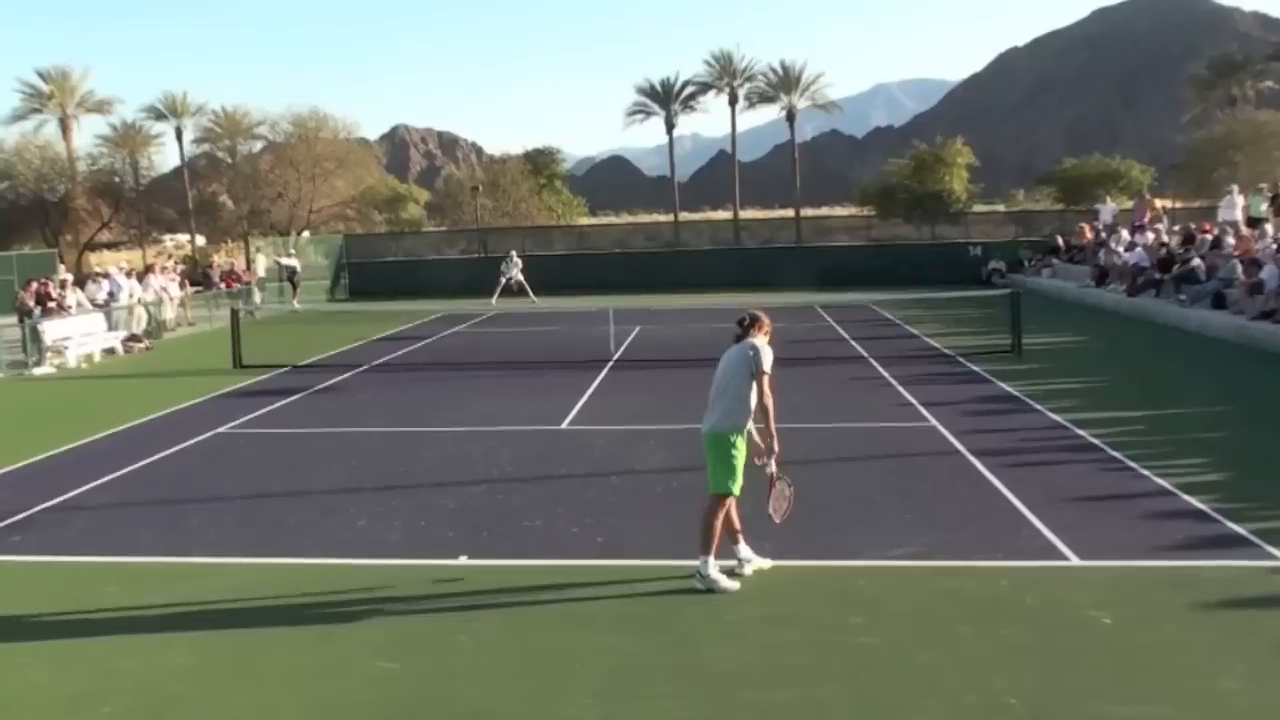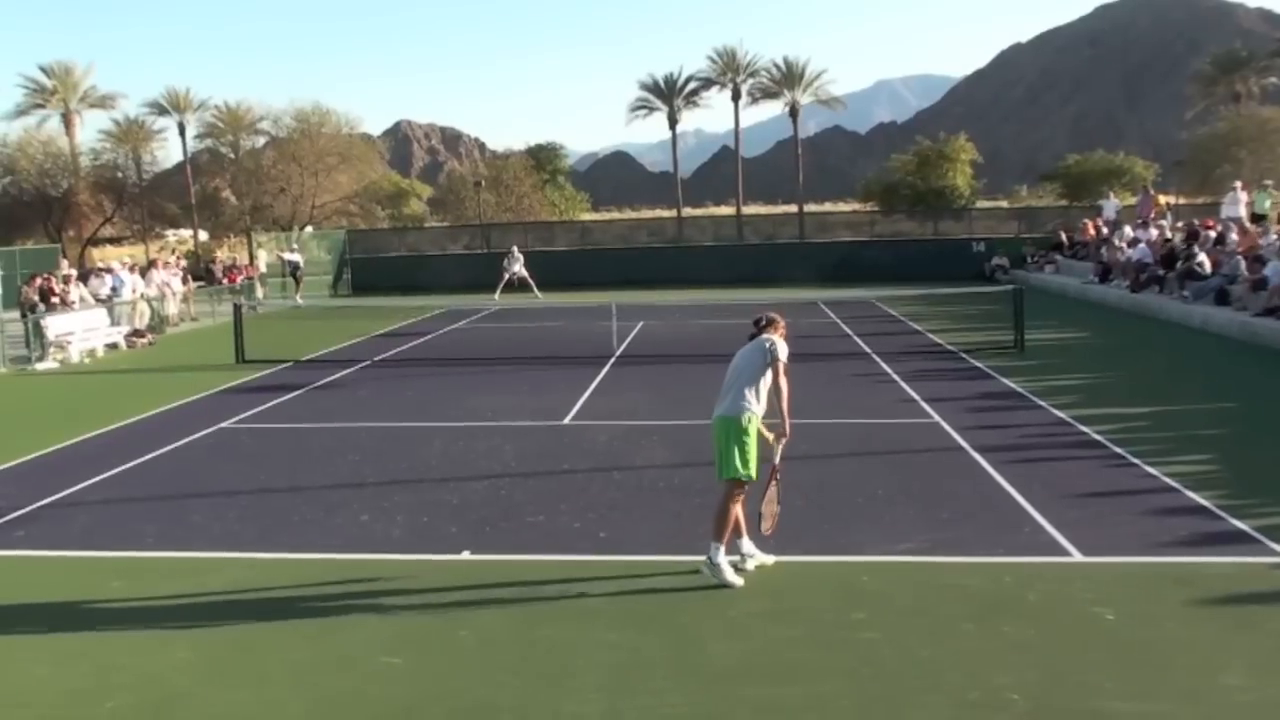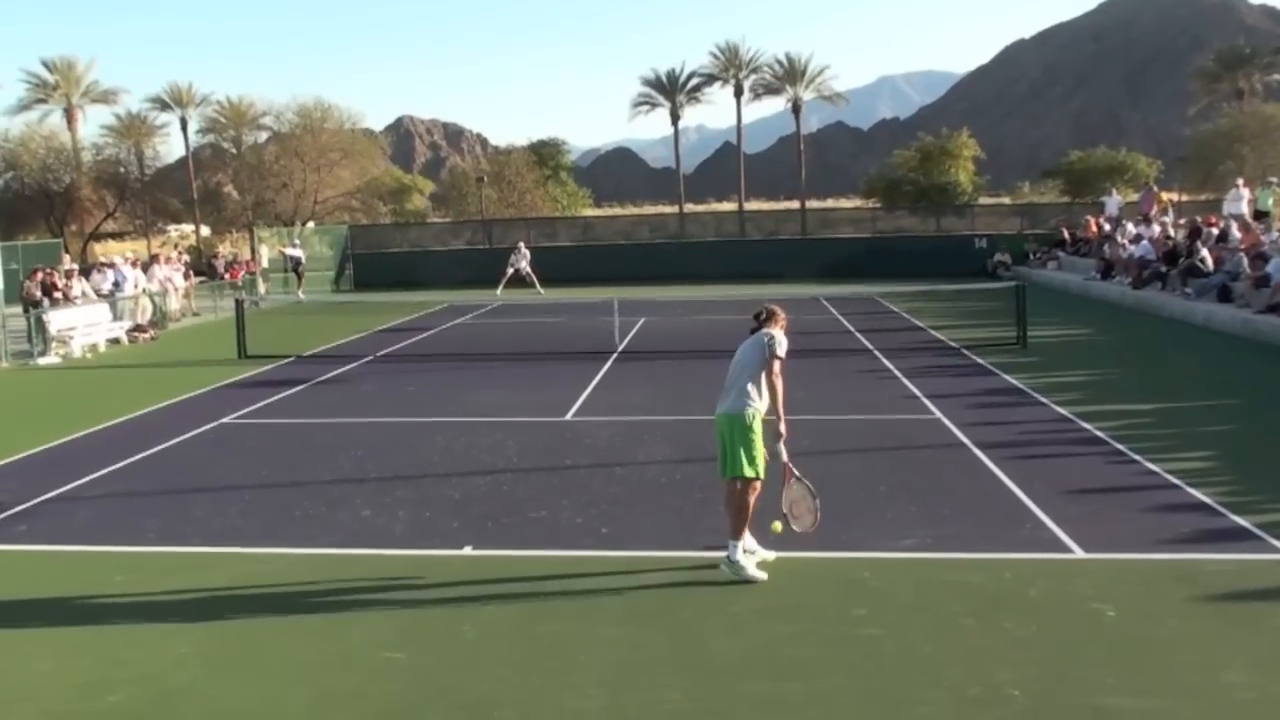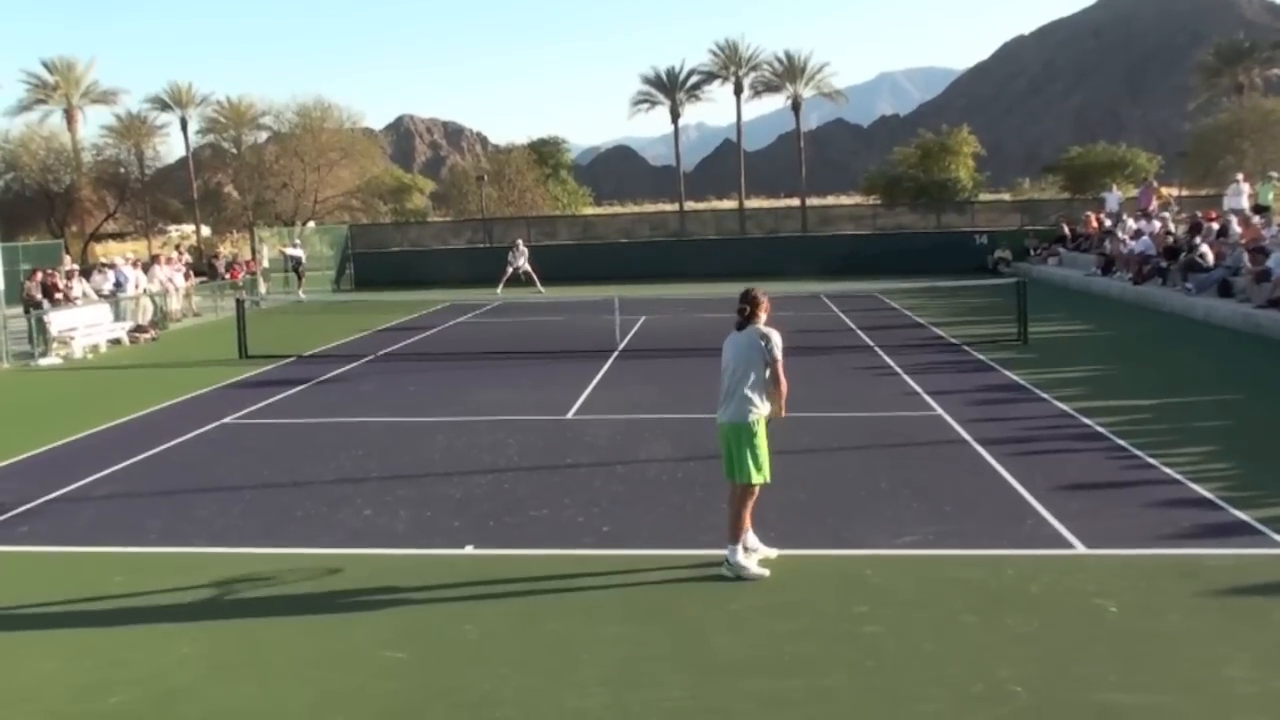
dt=0.4s
person 1, frame 1
left shoulder: (733, 353)
right shoulder: (760, 349)
right elbow: (764, 395)
left wrist: (756, 439)
right wrist: (772, 437)
left hip: (715, 429)
right hip: (728, 431)
left knee: (727, 496)
right knee: (721, 499)
left ankle: (744, 555)
right ankle: (706, 570)
person 1, frame 2
left shoulder: (748, 350)
right shoulder: (775, 344)
right elbow: (779, 380)
left wrist: (766, 434)
right wrist: (785, 420)
left hip: (722, 418)
right hip: (738, 419)
left knee: (735, 487)
right knee: (735, 488)
left ankle: (747, 551)
right ankle: (715, 558)
person 1, frame 3
left shoulder: (749, 344)
right shoulder: (775, 338)
right elbow: (773, 376)
left wrist: (758, 442)
right wrist: (780, 419)
left hip: (725, 414)
right hip: (742, 415)
left knee: (735, 484)
right knee: (750, 484)
left ankle: (747, 546)
right ankle: (735, 555)
person 1, frame 4
left shoulder: (731, 339)
right shoulder: (768, 336)
right elbow: (779, 383)
left wrist: (766, 405)
right wrist: (779, 408)
left hip: (727, 418)
right hip: (747, 419)
left knee: (739, 486)
right knee: (748, 489)
left ankle: (749, 544)
right ankle: (734, 558)
